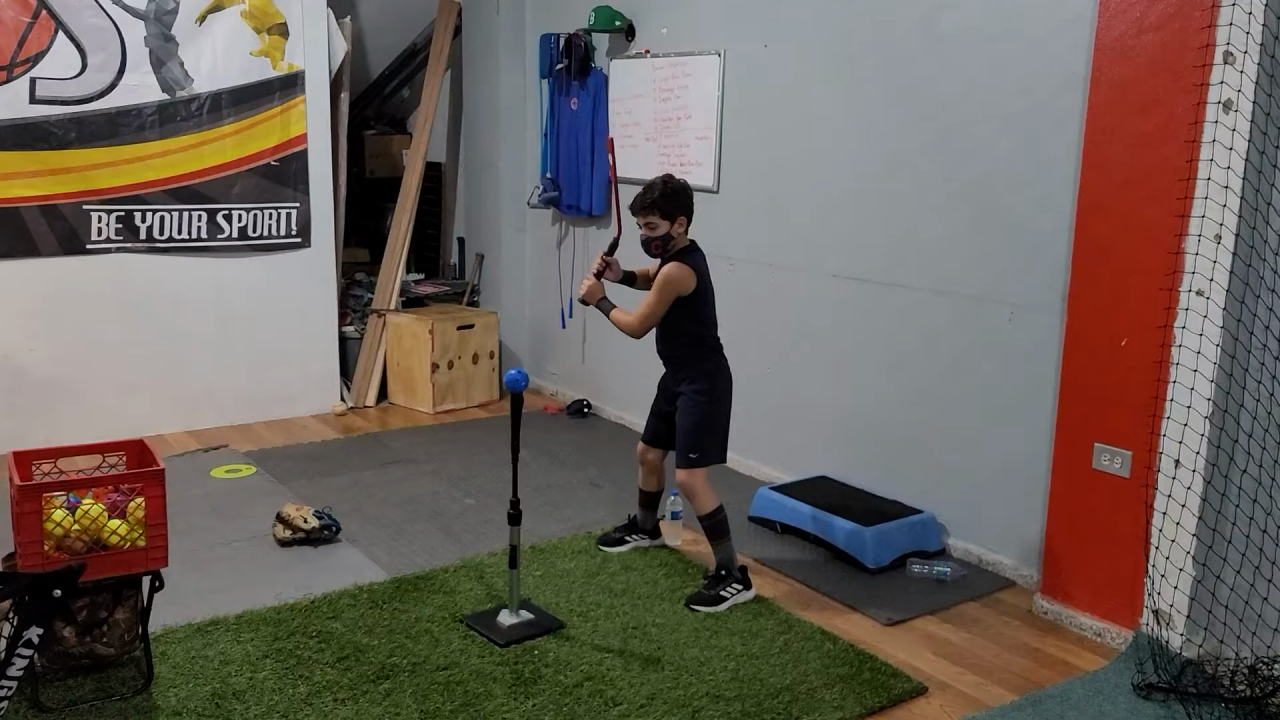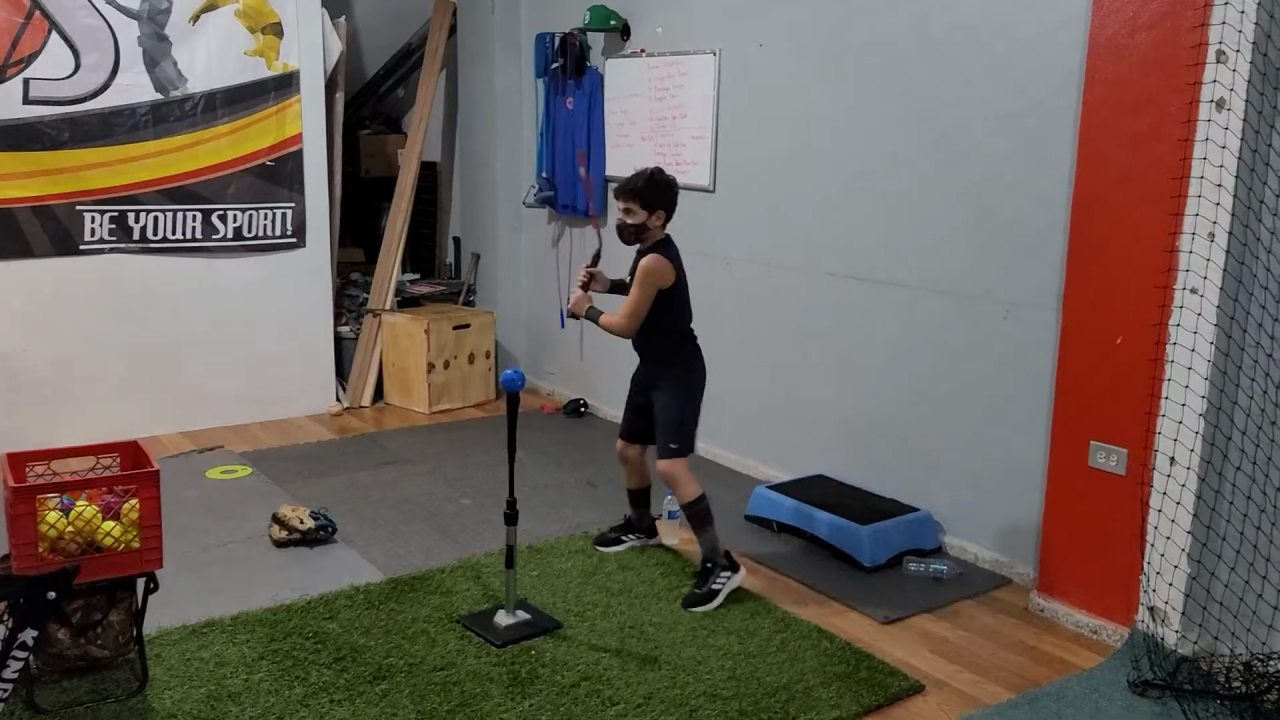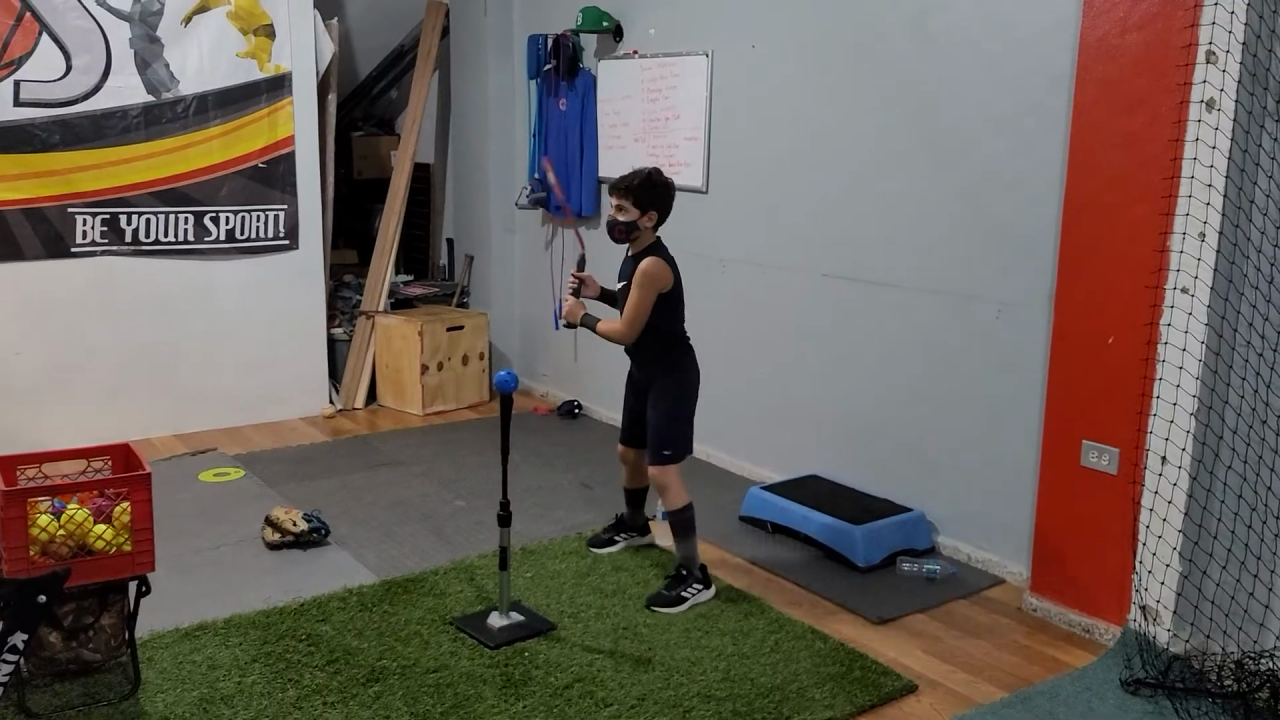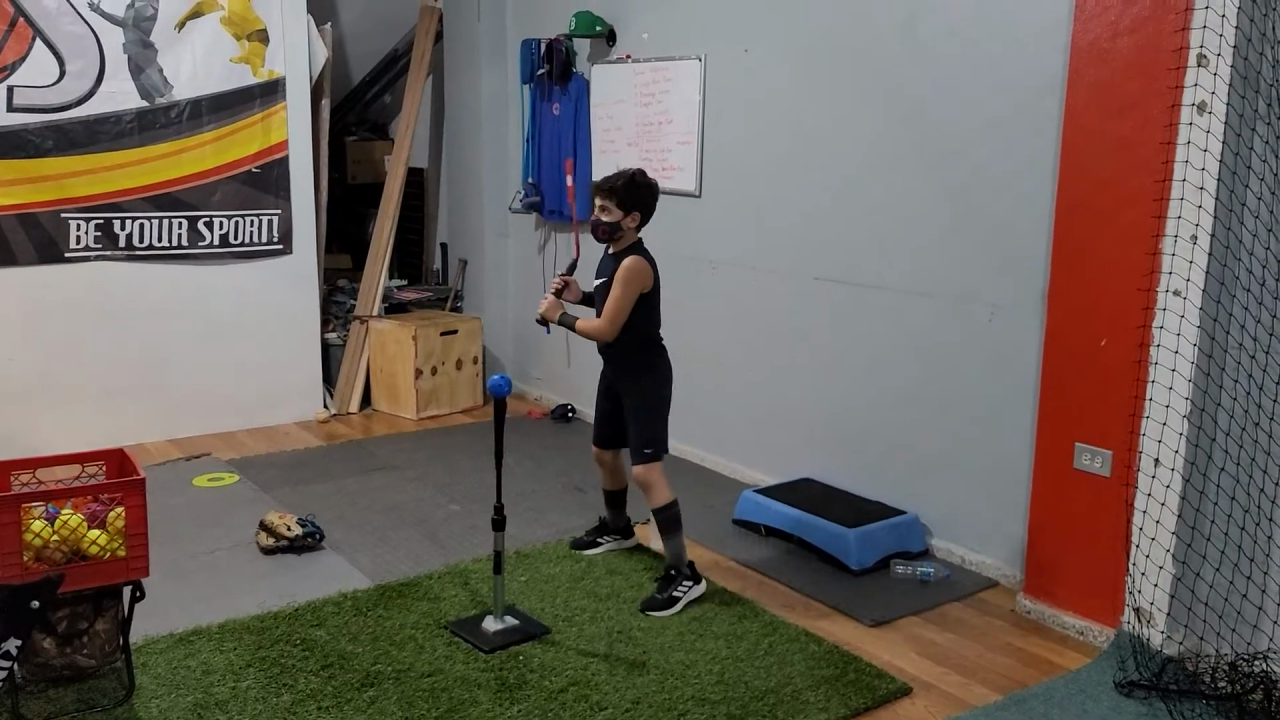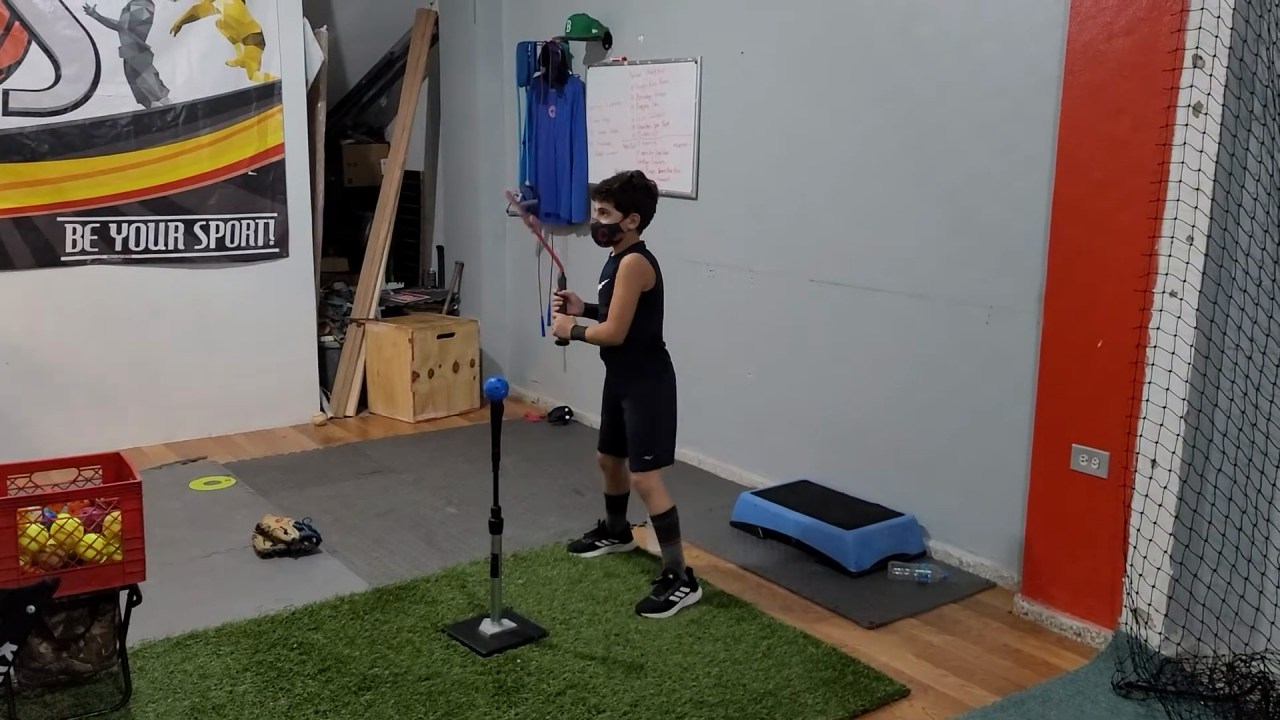
dt=0.4s
person 1, frame 1
left shoulder: (678, 270)
right shoulder: (677, 255)
left elbow: (637, 326)
right elbow: (651, 279)
left wrist: (599, 300)
right wrist: (620, 274)
left hip: (702, 383)
right hip: (679, 377)
left knee: (689, 477)
right knee: (649, 451)
left ankle: (733, 576)
right ankle: (644, 527)
person 1, frame 2
left shoulder: (654, 261)
right shoulder: (654, 251)
left elbow: (626, 325)
left wrist: (587, 309)
right wrist: (609, 284)
left hip: (677, 372)
right hip: (653, 368)
left knee: (671, 466)
right knee: (628, 448)
left ankle: (719, 564)
right ankle: (640, 525)
person 1, frame 3
left shoulder: (652, 264)
right shoulder: (635, 255)
left elbow: (626, 331)
left wrist: (582, 317)
right wrist: (600, 292)
left hip: (672, 376)
right hip: (644, 371)
left knee: (663, 472)
right knee: (630, 452)
left ankle: (694, 576)
right ankle: (634, 525)
person 1, frame 4
left shoulder: (634, 263)
right shoulder: (612, 254)
left elbow: (605, 329)
left wrist: (558, 315)
right wrist: (580, 296)
left hip: (645, 377)
right hip: (616, 372)
left knee: (646, 471)
right knee: (604, 451)
left ankle: (683, 573)
right ankle: (616, 528)
person 1, frame 5
left shoulder: (634, 262)
right shoulder: (618, 259)
left elbow: (615, 332)
left wrist: (572, 329)
right wrist: (584, 307)
left hip: (647, 382)
right hip: (621, 378)
left knee: (644, 478)
right knee: (609, 459)
left ankle: (681, 578)
right ankle: (615, 532)
